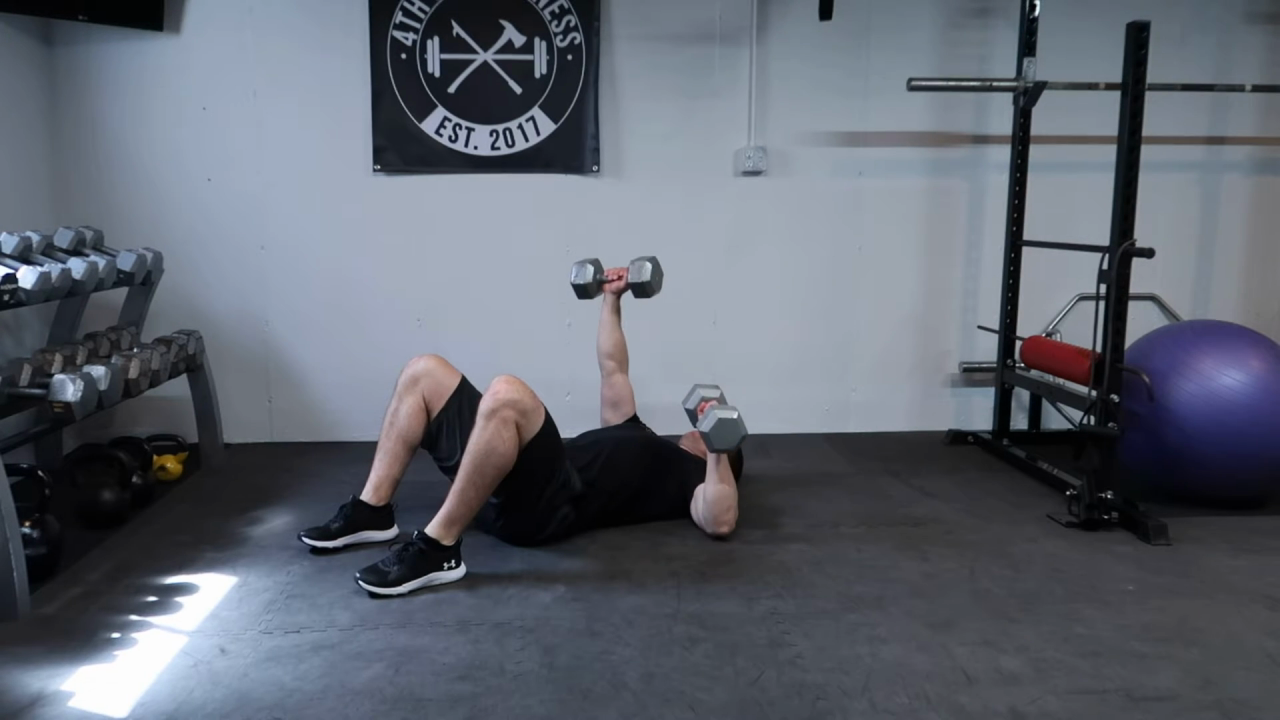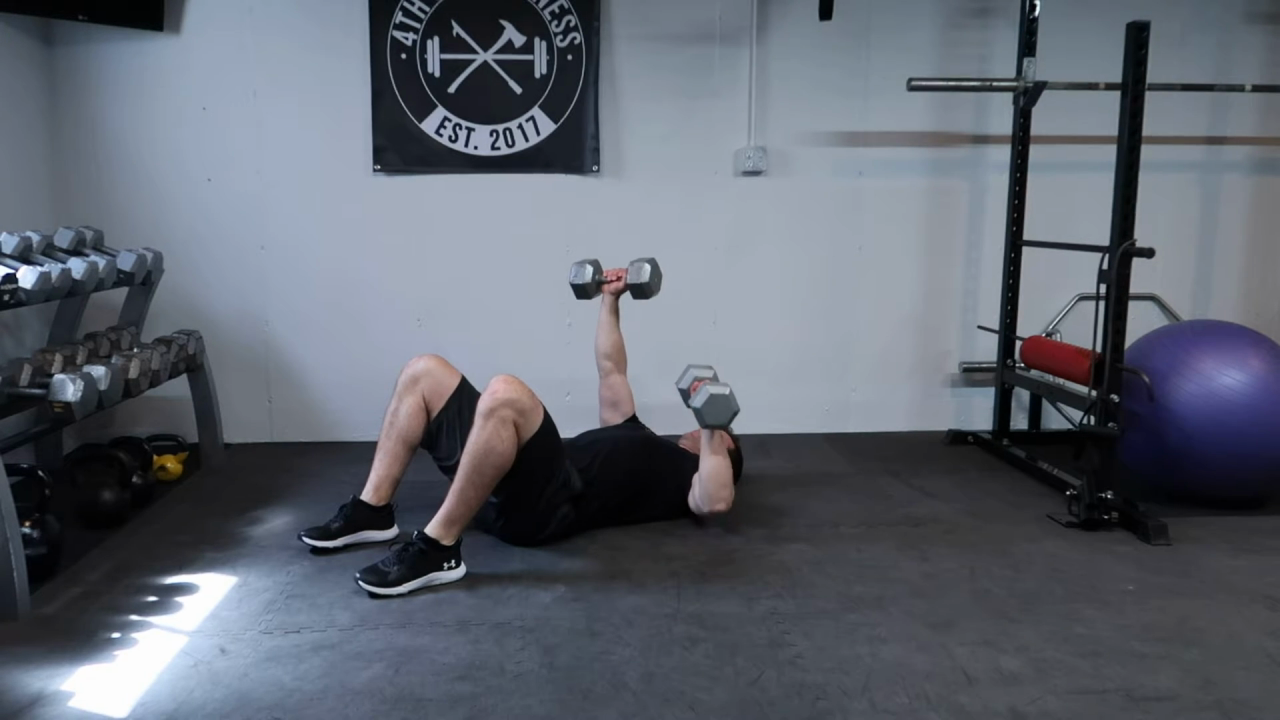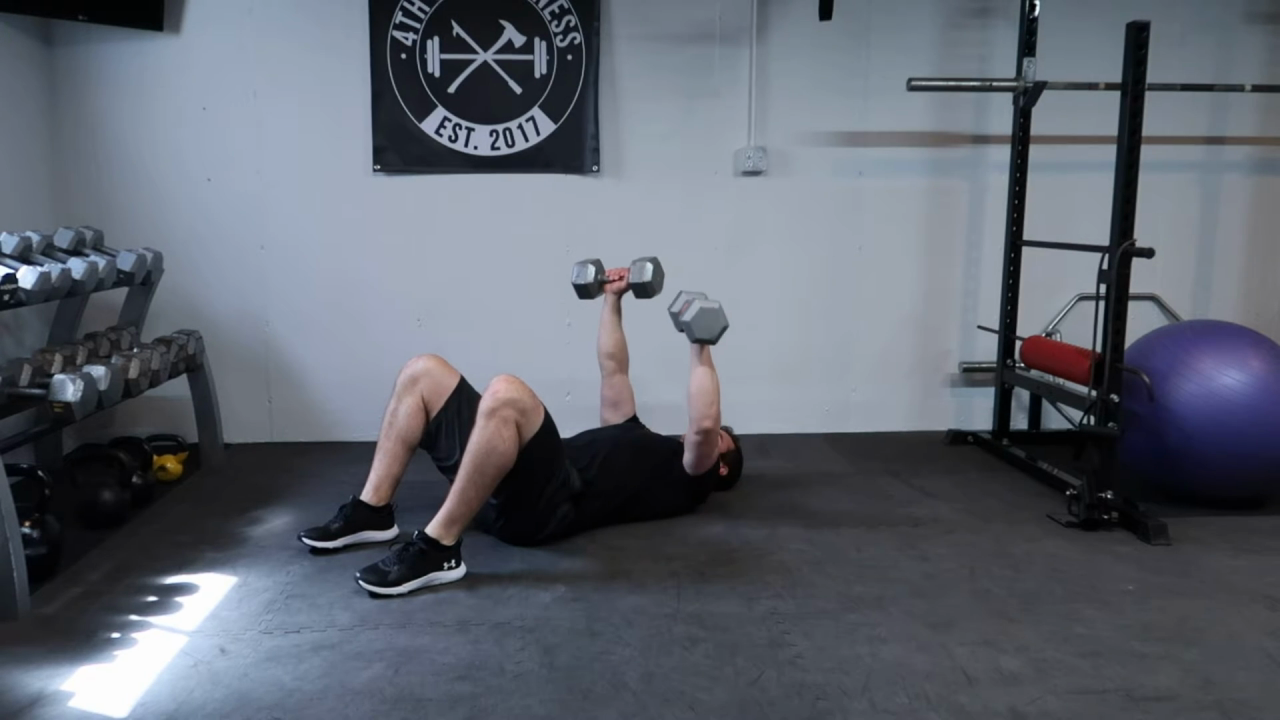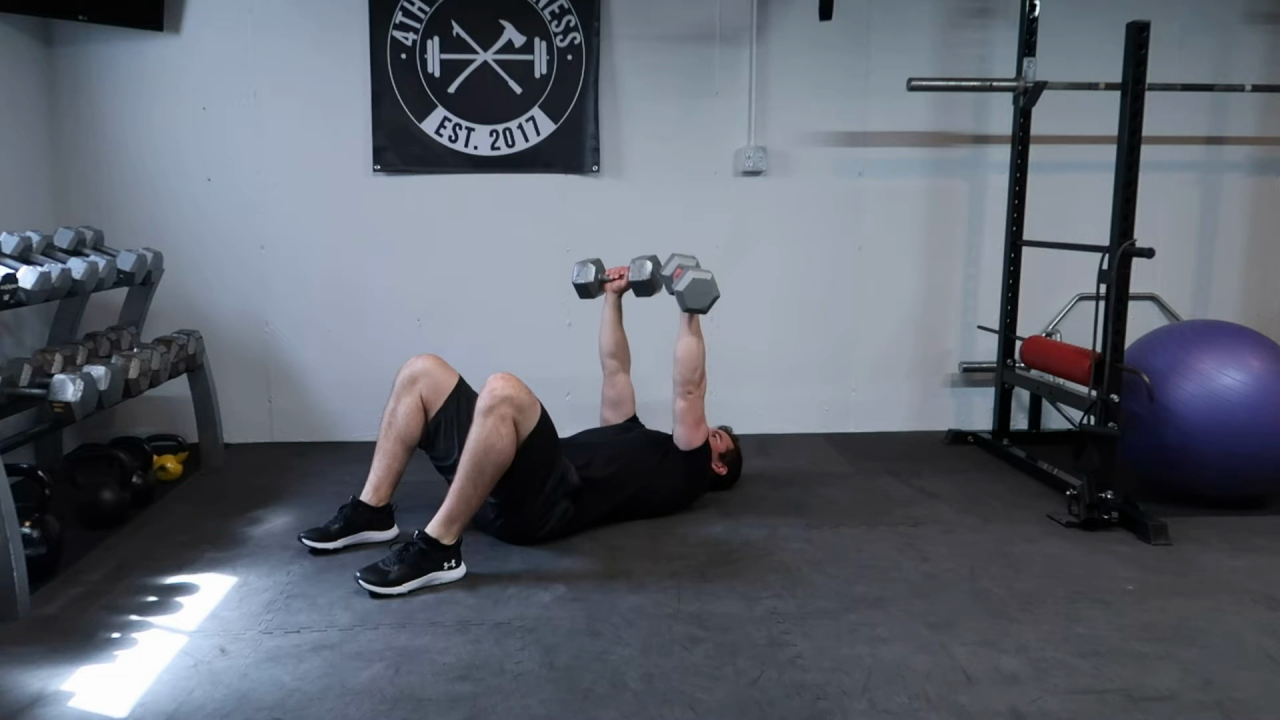
dt=0.3s
person 1, frame 1
left shoulder: (690, 474)
right shoulder: (638, 436)
left elbow: (720, 523)
right elbow: (613, 370)
left wrist: (717, 447)
right wrist: (612, 300)
left hip: (545, 504)
right hip: (501, 490)
left knee: (506, 394)
right knee: (425, 371)
left ankle: (437, 547)
right ankle: (372, 510)
person 1, frame 2
left shoulder: (688, 471)
right shoulder: (637, 436)
left elbow: (716, 503)
right elbow: (611, 371)
left wrist: (712, 433)
right wrist: (610, 301)
left hip: (545, 502)
right hip: (501, 489)
left knee: (504, 393)
right knee: (425, 371)
left ankle: (437, 546)
right ankle: (372, 510)
person 1, frame 3
left shoulder: (687, 476)
right shoulder: (639, 439)
left elbow: (702, 426)
right elbow: (614, 371)
left wrist: (700, 350)
right wrist: (612, 301)
left hip: (545, 503)
right hip: (502, 489)
left knee: (506, 393)
right knee: (424, 371)
left ankle: (437, 546)
right ankle: (372, 511)
person 1, frame 4
left shoulder: (684, 470)
right shoulder: (638, 440)
left elbow: (688, 390)
right elbow: (616, 369)
left wrist: (689, 313)
right wrist: (613, 299)
left hip: (544, 501)
right hip: (501, 489)
left knee: (502, 390)
right knee: (422, 372)
left ankle: (438, 546)
right ankle: (371, 510)
